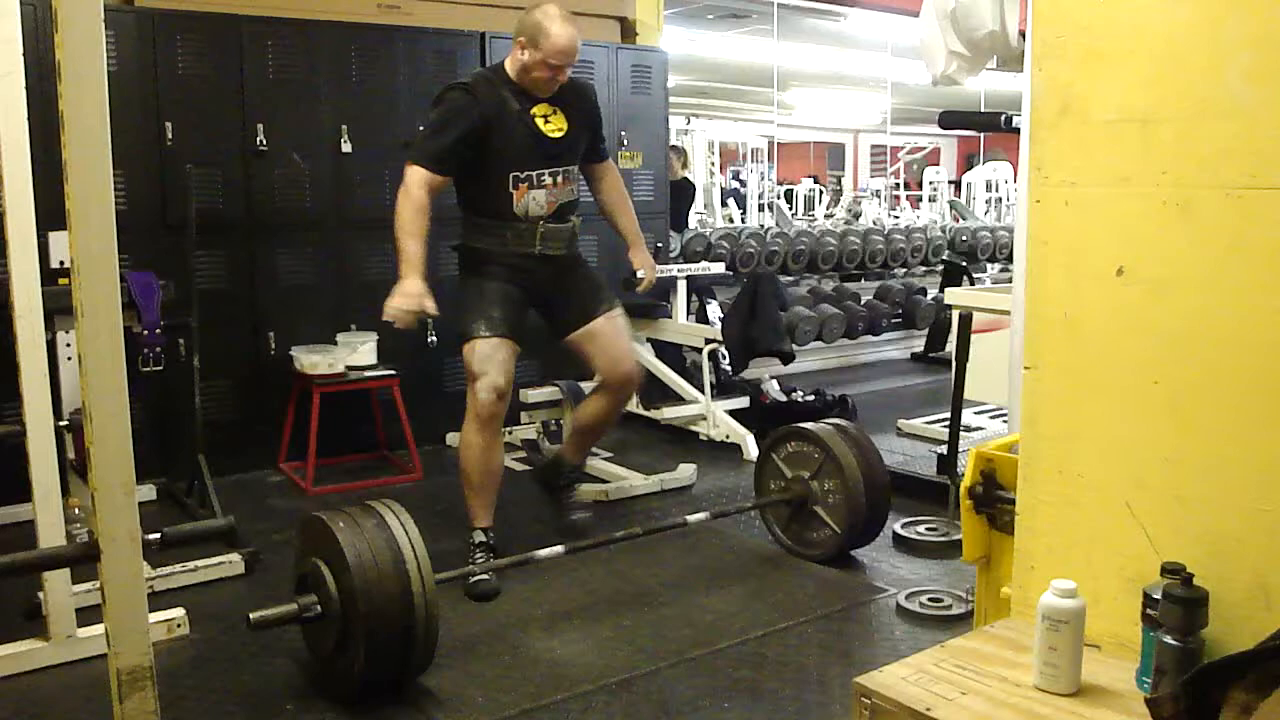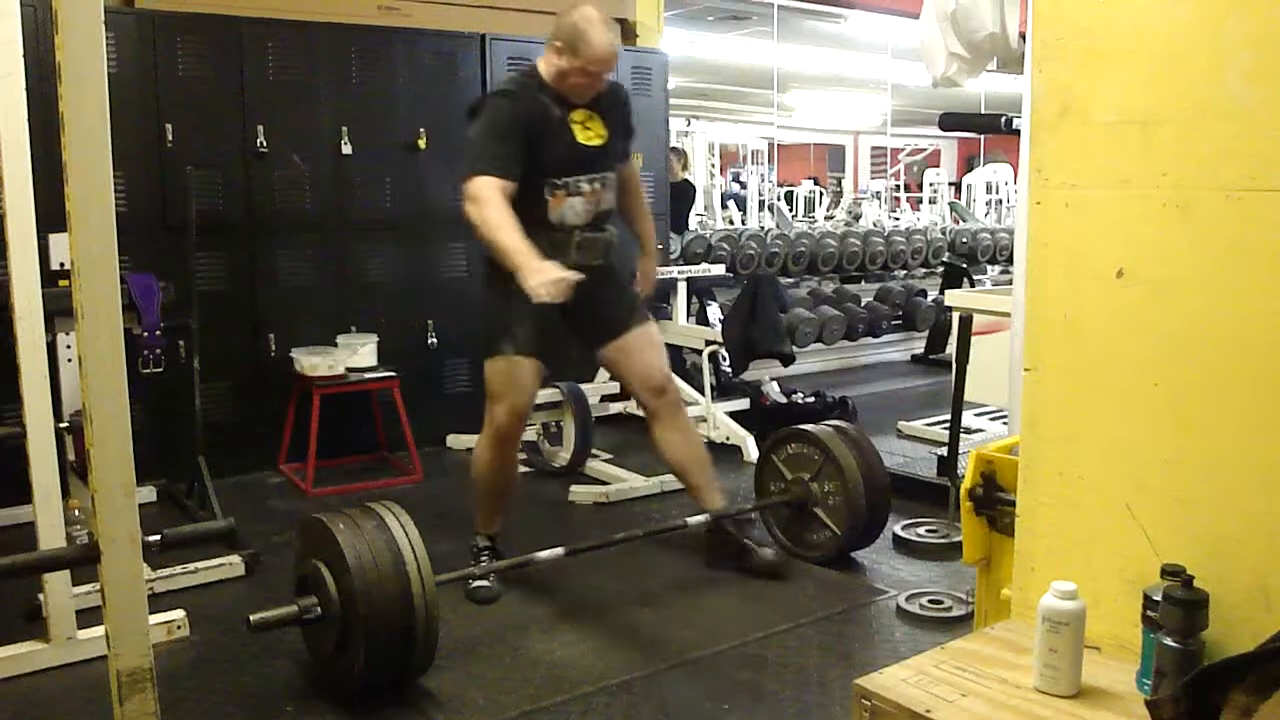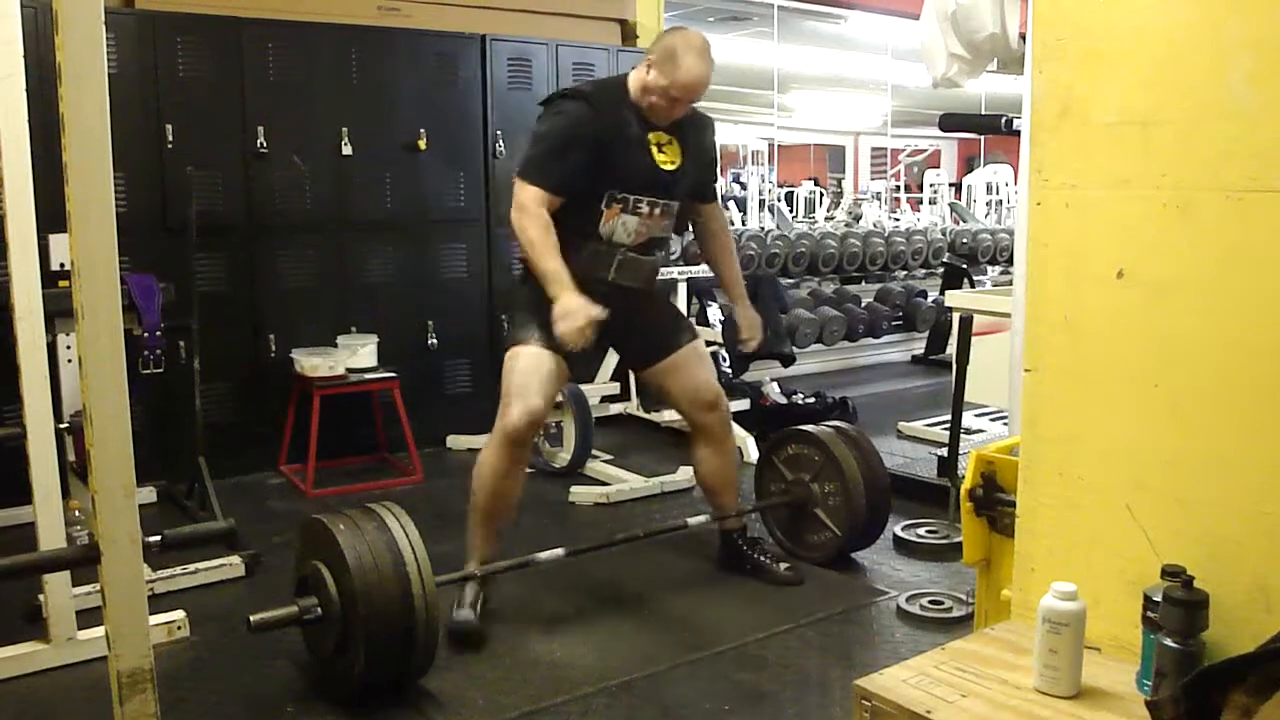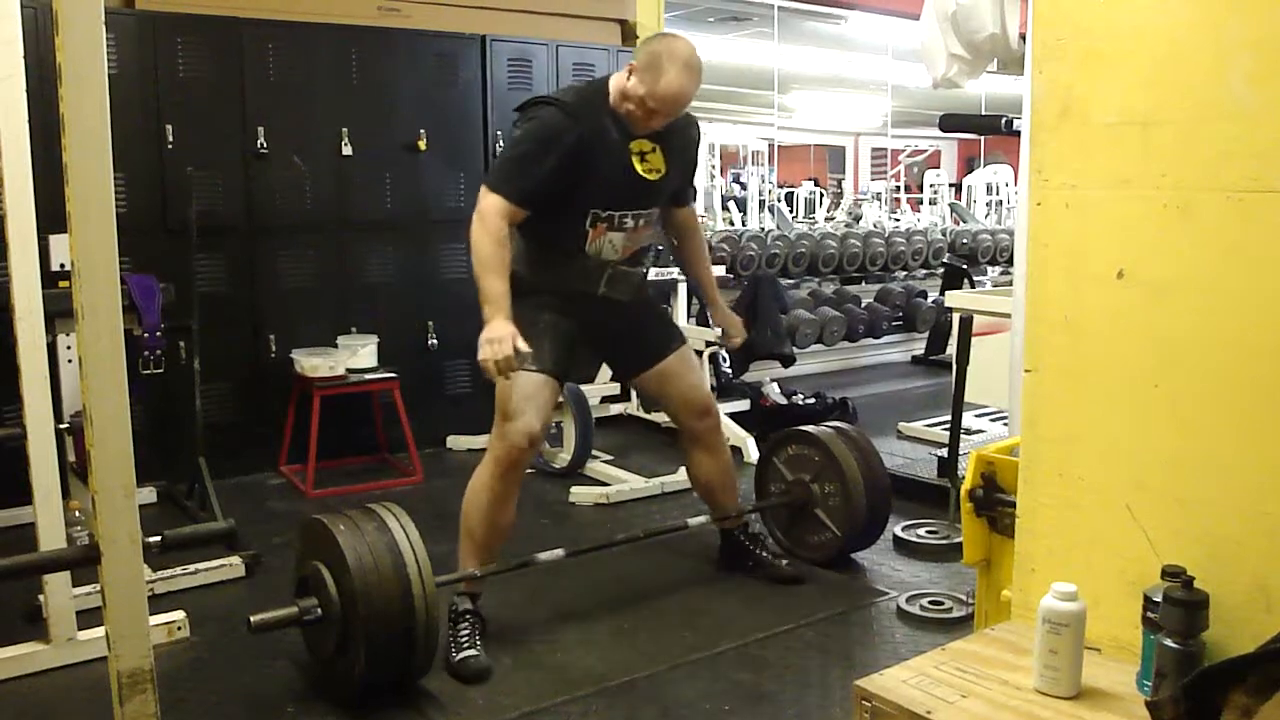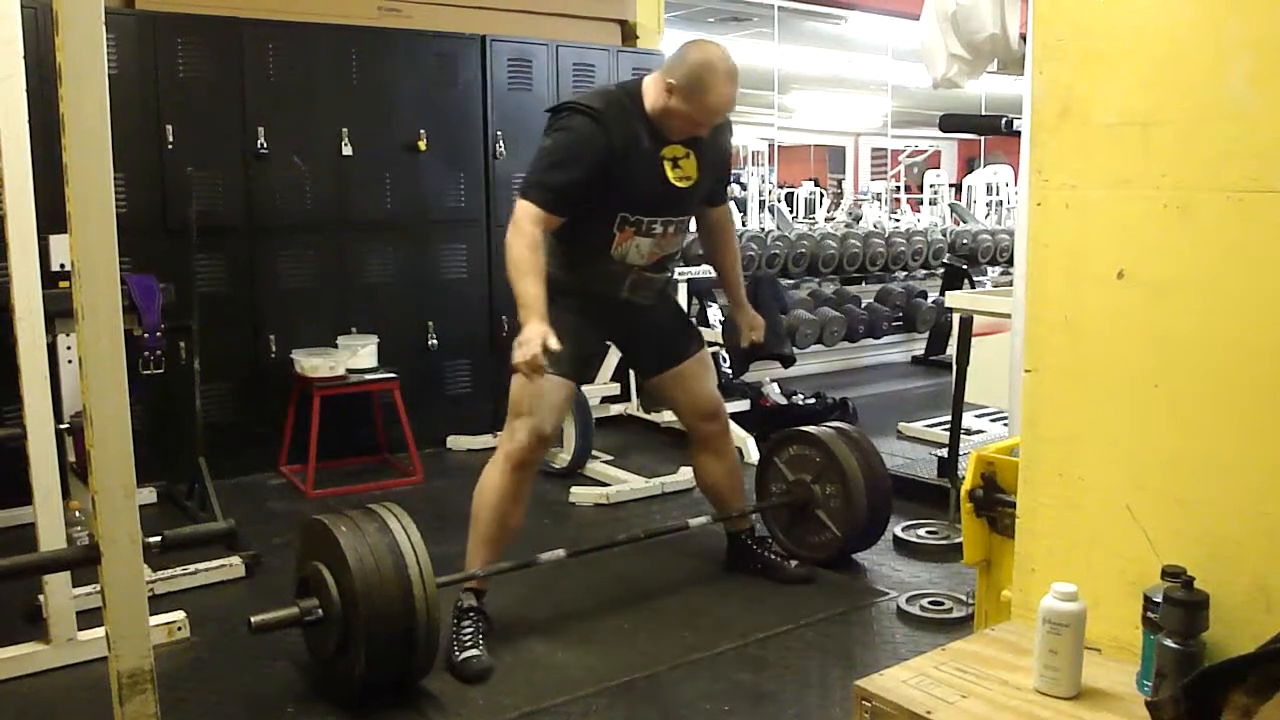
dt=0.3s
person 1, frame 1
left shoulder: (579, 96)
right shoulder: (471, 102)
left elbow: (601, 171)
right elbow: (416, 186)
left wrist: (635, 244)
right wrist: (412, 277)
left hip: (562, 259)
right hip: (494, 265)
left knee: (625, 372)
right knee: (488, 396)
left ankle: (558, 469)
right ankle: (481, 542)
person 1, frame 2
left shoulder: (612, 101)
right shoulder: (510, 109)
right elbow: (482, 198)
left wrist: (648, 252)
right wrist: (530, 267)
left hip: (595, 270)
right hip: (528, 279)
left knee: (661, 392)
right knee: (505, 418)
left ankle: (724, 530)
right ankle: (485, 547)
person 1, frame 3
left shoulder: (696, 133)
right shoulder: (583, 115)
left elbow: (708, 217)
right elbow: (528, 208)
left wrist: (741, 302)
right wrist: (565, 296)
left hip: (639, 291)
right hip: (564, 292)
left knee: (710, 408)
right knee: (519, 421)
left ankle: (736, 542)
right ankle: (475, 576)
person 1, frame 4
left shoulder: (679, 134)
right shoulder: (560, 123)
left elbow: (680, 218)
right elbow: (491, 215)
left wrist: (715, 302)
right wrist: (497, 317)
left hip: (626, 295)
right hip: (548, 298)
left knee: (701, 412)
right knee: (515, 442)
left ankle: (738, 539)
right ankle: (464, 608)
person 1, frame 5
left shoulder: (711, 134)
right shoulder: (592, 128)
left elbow: (715, 217)
right elbow: (527, 223)
left wrist: (739, 303)
right wrist: (533, 322)
left hip: (648, 293)
right hip: (571, 293)
left knee: (709, 416)
right knee: (526, 439)
left ankle: (744, 541)
right ankle: (470, 606)
